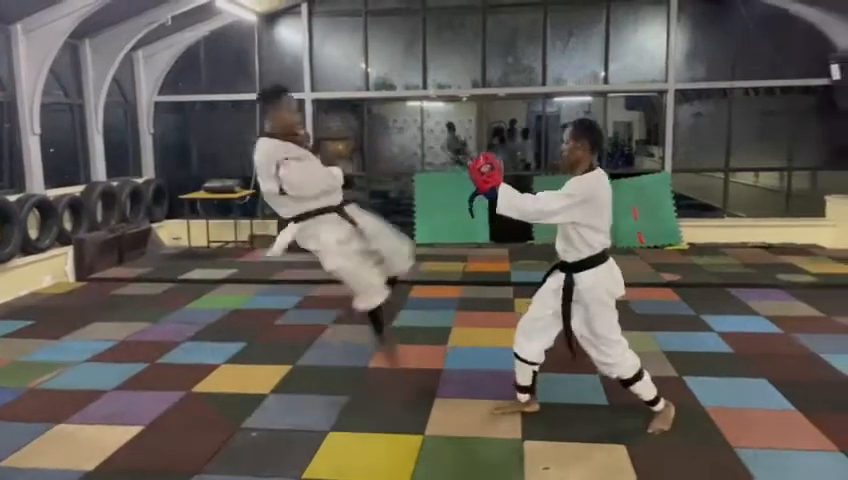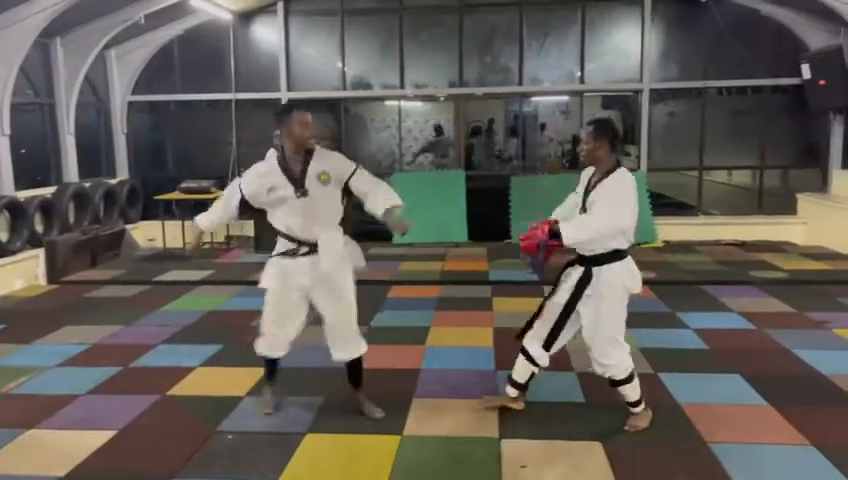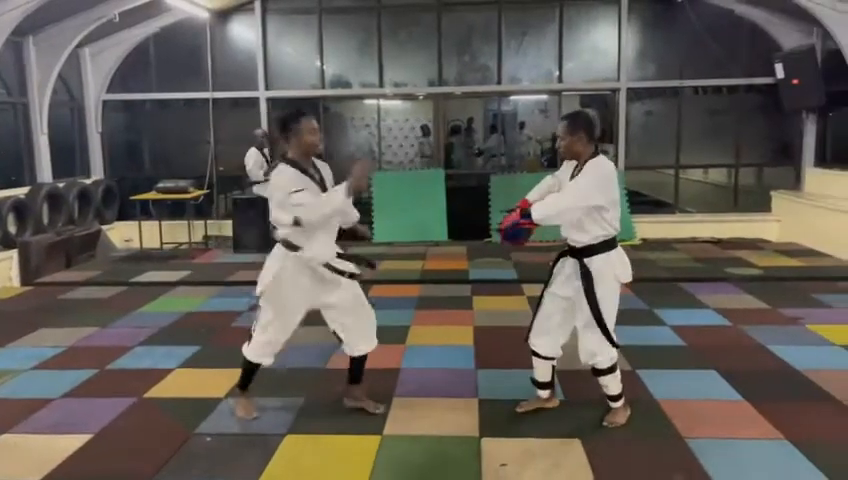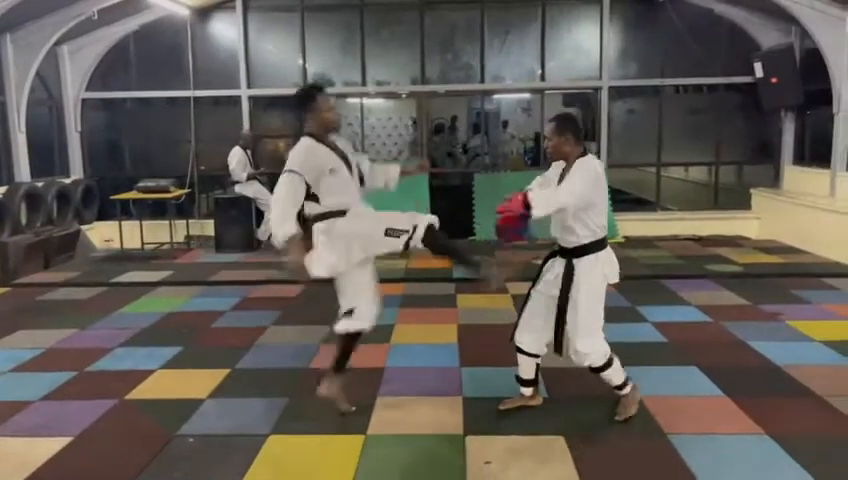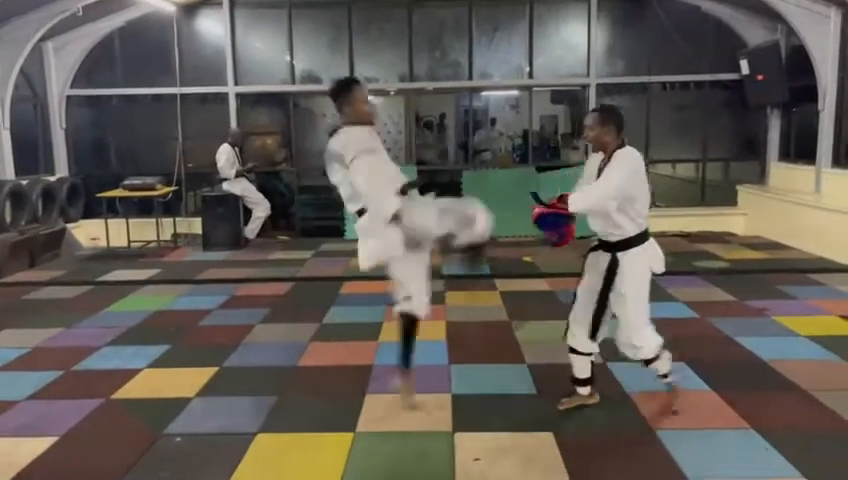
dt=0.4s
person 1, frame 1
left shoulder: (587, 187)
right shoulder: (585, 180)
left elbow: (536, 208)
left wrist: (493, 189)
left hip: (590, 279)
right hip: (569, 274)
left knee: (609, 350)
right knee: (530, 332)
left ankle: (661, 406)
right ankle: (526, 398)
person 1, frame 2
left shoulder: (622, 182)
right shoulder: (590, 174)
left elbow: (599, 225)
right elbow: (572, 207)
left wrist: (551, 231)
right wrist: (551, 228)
left hip: (608, 274)
right hip: (582, 270)
left knee: (607, 350)
right knee: (542, 331)
left ankle: (640, 408)
right ankle: (513, 394)
person 1, frame 3
left shoulder: (601, 170)
right shoulder: (572, 167)
left elbow: (563, 203)
right elbow: (551, 186)
left wrist: (522, 214)
right wrist: (523, 206)
left hip: (599, 264)
right hip: (572, 261)
left knee: (595, 341)
right knee: (544, 329)
left ankle: (618, 404)
right ankle: (546, 395)
person 1, frame 4
left shoulder: (588, 169)
right shoulder: (560, 168)
left elbow: (560, 199)
right elbow: (539, 187)
left wrist: (523, 203)
right wrist: (521, 202)
left hip: (589, 263)
right hip: (562, 260)
left knee: (584, 341)
right knee: (530, 326)
left ankle: (626, 391)
right ankle: (529, 393)
person 1, frame 5
left shoulder: (629, 160)
right shoulder: (597, 160)
left elbow: (601, 194)
right elbow: (584, 191)
left wrist: (559, 208)
right wrist: (559, 207)
left hip: (631, 256)
right hip: (603, 254)
left knee: (633, 333)
right knee: (581, 324)
left ankle: (668, 381)
right ankle: (585, 391)
person 2, frame 1
left shoulder: (286, 142)
right shoulder: (271, 152)
right elbow: (316, 182)
right wrist: (336, 173)
left hip: (339, 215)
right hip: (324, 229)
left knee: (397, 248)
right knee: (368, 284)
right ankle: (383, 341)
person 2, frame 2
left shoulder: (331, 161)
right shoulder: (264, 171)
left elbow: (369, 186)
right elbow: (234, 196)
left wrist: (391, 213)
right wrist: (202, 226)
left hip: (330, 254)
right hip: (289, 258)
left knee: (344, 329)
right knee: (275, 327)
left ankle: (359, 393)
right ankle: (269, 385)
person 2, frame 3
left shoulder: (321, 168)
right shoulder: (283, 178)
right elbow: (312, 212)
left wrist: (354, 224)
right wrist: (351, 186)
left hip: (326, 262)
right hip: (293, 266)
left knee: (361, 322)
right knee: (269, 335)
left ankle: (355, 393)
right ankle: (242, 394)
person 2, frame 4
left shoulder: (336, 144)
right shoulder: (303, 156)
left elbow: (367, 174)
right elbow: (283, 201)
left wrist: (403, 170)
right wrist: (292, 241)
left hip: (354, 229)
right hip: (340, 233)
left knee: (359, 311)
right knee: (420, 228)
left ankle: (334, 380)
person 2, frame 5
left shoulder: (337, 145)
right shoulder: (360, 138)
right elbow: (373, 187)
right wrist: (403, 220)
left hip: (394, 218)
right hip: (391, 222)
left knee: (420, 287)
right knee: (468, 224)
left ankle: (405, 374)
